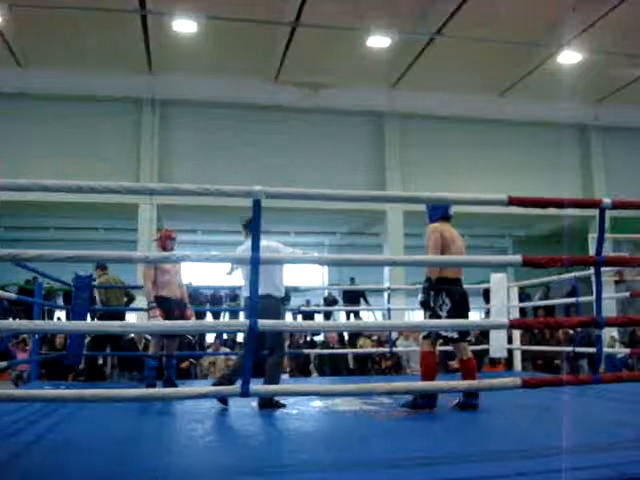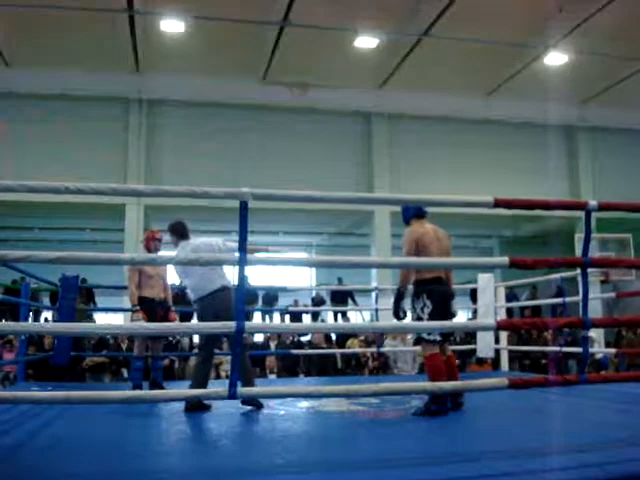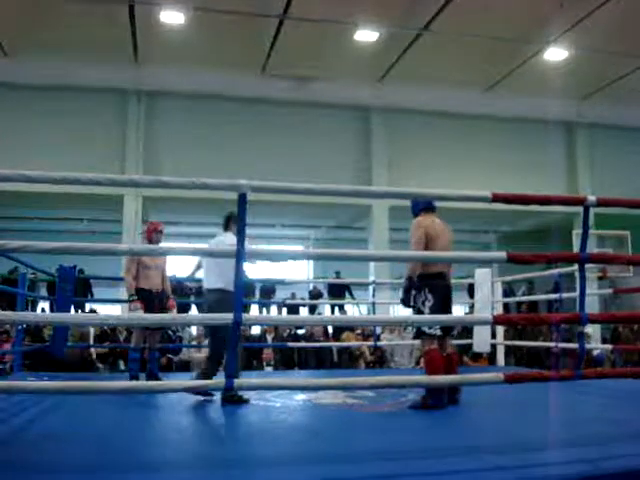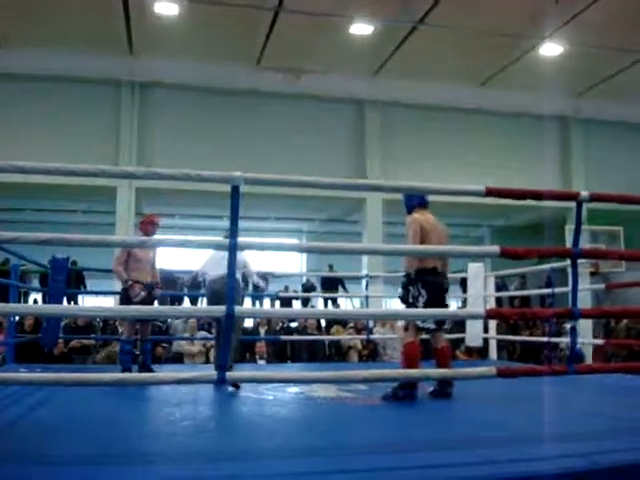
dt=0.7s
person 1, frame 1
left shoulder: (434, 229)
right shoulder: (457, 235)
left wrist: (427, 287)
left hip: (443, 289)
right hip: (458, 289)
left knee: (429, 340)
right knee: (461, 343)
left ankle: (427, 396)
right ankle: (471, 397)
person 1, frame 2
left shoulder: (412, 232)
right shoulder: (442, 233)
left elbow: (407, 268)
right elbow: (448, 269)
left wrist: (398, 297)
right wrist: (450, 296)
left hip: (426, 291)
right hip: (442, 289)
left knee: (429, 345)
right knee: (442, 344)
left ankle: (439, 401)
right ankle: (455, 396)
person 1, frame 3
left shoulder: (419, 223)
right shoulder: (445, 227)
left wrist: (409, 285)
left hip: (428, 285)
right hip: (443, 284)
left knee: (428, 340)
right knee: (443, 340)
left ankle: (435, 395)
right ankle: (452, 391)
person 1, frame 4
left shoulder: (414, 220)
right shoulder: (440, 225)
left wrist: (407, 281)
right wrist: (444, 287)
left hip: (422, 279)
right hip: (437, 279)
left knee: (411, 331)
right knee: (438, 333)
left ankle: (408, 387)
right ankle: (445, 384)
person 2, frame 1
left shoulder: (241, 250)
right shoulder: (274, 247)
left elbow: (233, 267)
right elbow: (300, 255)
left wrist: (231, 270)
left hip: (251, 302)
right hip: (271, 302)
left knee: (251, 348)
right knee: (275, 350)
left ankle: (224, 382)
right ankle: (267, 397)
person 2, frame 2
left shoulder: (177, 259)
right shoulder: (208, 244)
right wrist: (267, 250)
left hip: (202, 304)
right hip: (223, 297)
left knee: (205, 350)
left ankle: (193, 400)
person 2, frame 3
left shoulder: (213, 243)
right shoulder: (234, 243)
left elbow: (201, 263)
left wrist: (193, 273)
left hip: (209, 296)
right hip: (225, 296)
left knee: (216, 344)
left ankle: (202, 382)
right ankle: (229, 392)
person 2, frame 4
left shoulder: (213, 254)
right shoulder: (236, 251)
left elbow: (199, 273)
right elbow: (247, 267)
right wrist: (259, 282)
left hip: (212, 285)
right hip: (229, 283)
left knee: (220, 329)
right knee: (233, 329)
left ankle: (219, 369)
right ankle: (226, 369)
person 3, frame 1
left shoulder: (177, 262)
right elbow: (148, 284)
left wrist: (187, 305)
right wrist: (152, 305)
left hip: (177, 303)
right hip: (161, 302)
left knee: (172, 345)
right knee: (156, 343)
left ankle: (170, 381)
right ankle: (150, 384)
person 3, frame 2
left shoulder: (163, 263)
right elbow: (132, 287)
left wrist: (171, 308)
right wrist: (135, 309)
left hip: (161, 305)
right hip: (145, 304)
left knee: (158, 347)
right knee: (140, 345)
left ankle: (156, 383)
right ankle: (136, 386)
person 3, frame 3
left shoulder: (162, 255)
right elbow: (128, 277)
left wrist: (170, 297)
right wrist: (133, 298)
left hip: (159, 297)
right hip: (143, 295)
left knee: (155, 339)
right knee: (138, 337)
left ankle: (153, 374)
right ankle: (134, 377)
person 3, frame 4
left shoulder: (153, 246)
right elbow: (117, 266)
left wrist: (157, 284)
right wrist: (129, 285)
left hip: (147, 290)
right hip: (133, 290)
left knee: (146, 330)
right knee: (129, 329)
left ankle: (145, 366)
right ankle: (126, 369)
